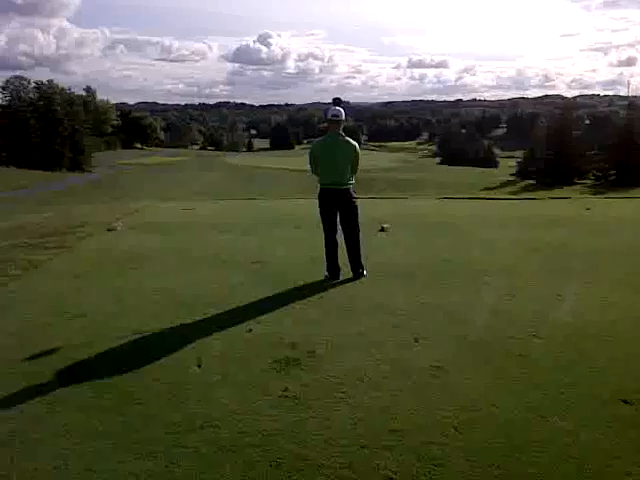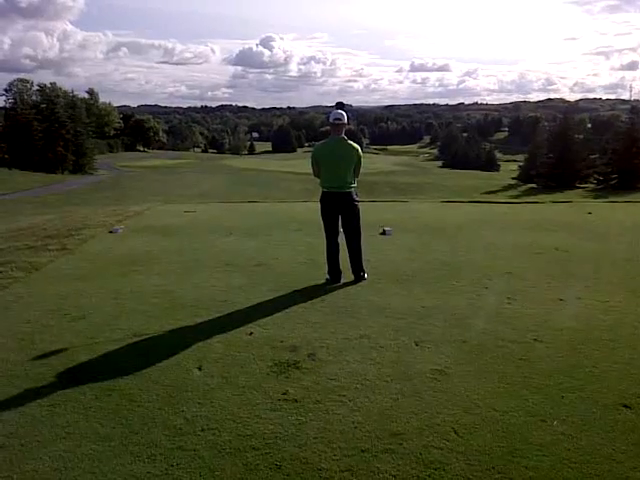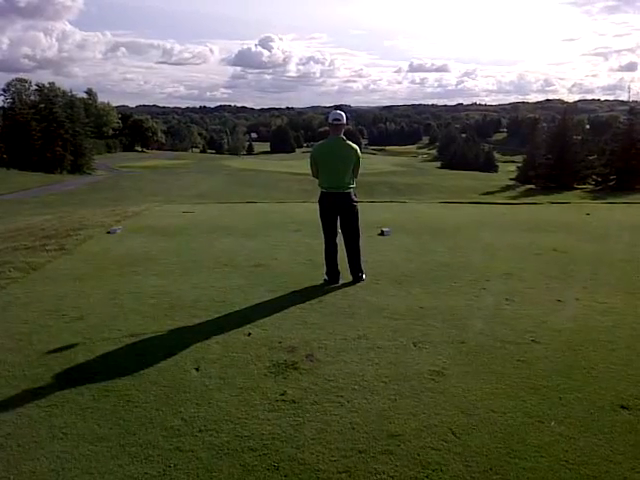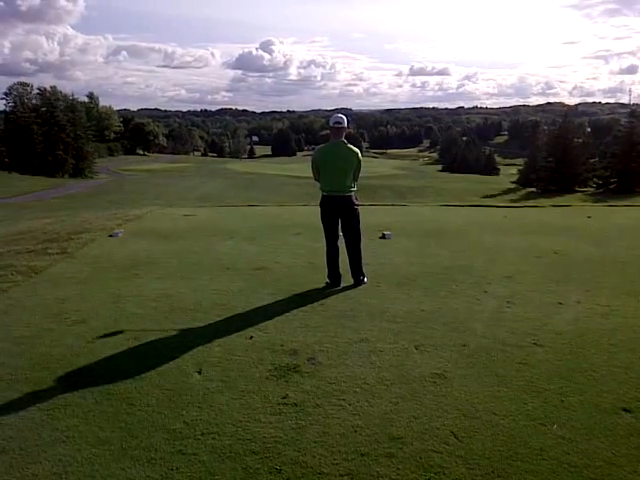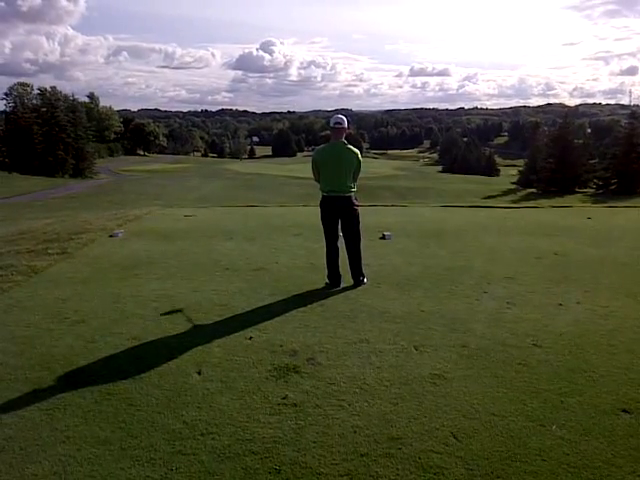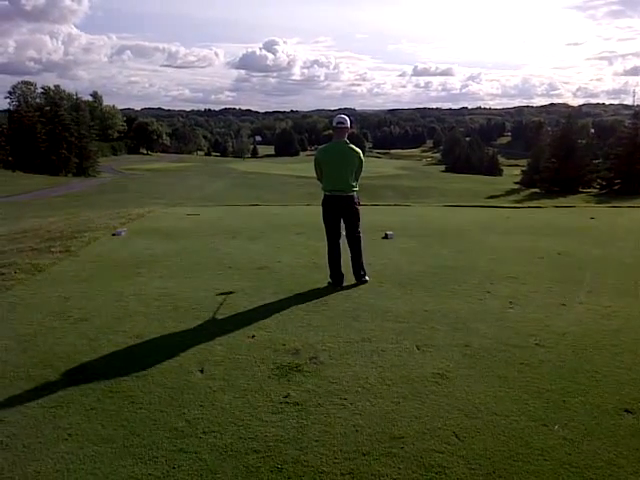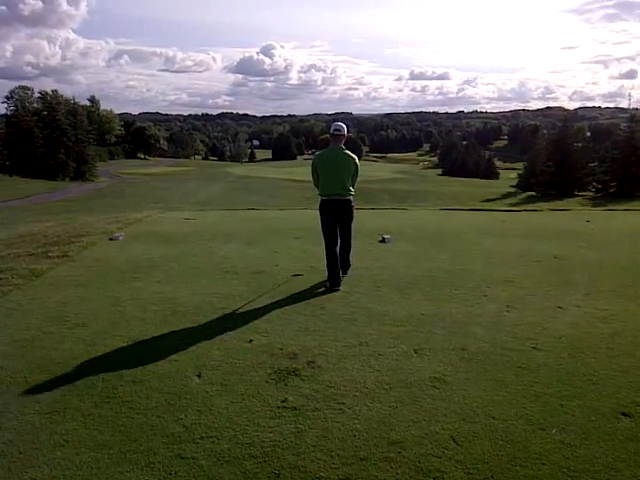
dt=0.4s
person 1, frame 1
left shoulder: (317, 145)
right shoulder: (352, 145)
left elbow: (314, 171)
right elbow: (354, 170)
left hip: (326, 193)
right hip: (346, 192)
left knee: (330, 234)
right knee: (351, 233)
left ankle: (333, 272)
right ankle: (357, 270)
person 1, frame 2
left shoulder: (319, 148)
right shoulder: (355, 149)
left elbow: (316, 174)
right elbow: (356, 174)
left hip: (328, 197)
right hip: (348, 196)
left knee: (331, 237)
right knee: (353, 237)
left ankle: (334, 275)
right ankle: (358, 273)
person 1, frame 3
left shoulder: (318, 148)
right shoulder: (354, 149)
left elbow: (315, 174)
right elbow: (355, 174)
left hip: (327, 197)
right hip: (347, 196)
left knee: (330, 238)
right knee: (352, 237)
left ankle: (332, 276)
right ankle: (357, 274)
person 1, frame 4
left shoulder: (319, 152)
right shoulder: (354, 153)
left elbow: (317, 177)
right elbow: (355, 178)
left hip: (328, 200)
right hip: (348, 200)
left knee: (331, 241)
right knee: (353, 241)
left ankle: (334, 279)
right ankle: (358, 277)
person 1, frame 5
left shoulder: (319, 152)
right shoulder: (354, 153)
left elbow: (317, 178)
right elbow: (355, 178)
left hip: (328, 201)
right hip: (348, 200)
left knee: (331, 242)
right knee: (353, 241)
left ankle: (334, 279)
right ankle: (358, 277)
person 1, frame 6
left shoulder: (321, 152)
right shoulder: (356, 153)
left elbow: (319, 177)
right elbow: (357, 177)
left hip: (330, 200)
right hip: (350, 199)
left knee: (333, 241)
right knee: (354, 238)
left ankle: (336, 278)
right ankle: (360, 274)
person 1, frame 7
left shoulder: (318, 157)
right shoulder: (352, 159)
left elbow: (316, 183)
right elbow: (353, 183)
left hip: (327, 204)
right hip: (346, 203)
left knee: (331, 242)
right knee: (345, 238)
left ankle: (334, 280)
right ankle: (344, 268)
